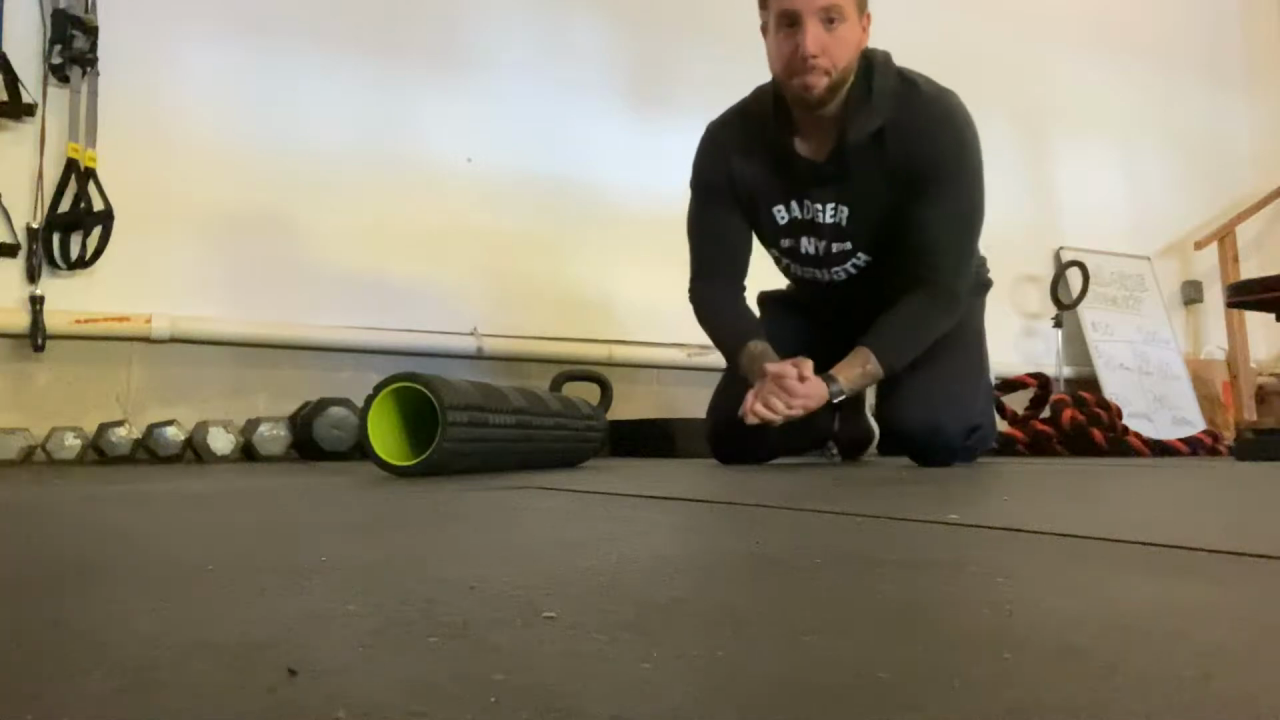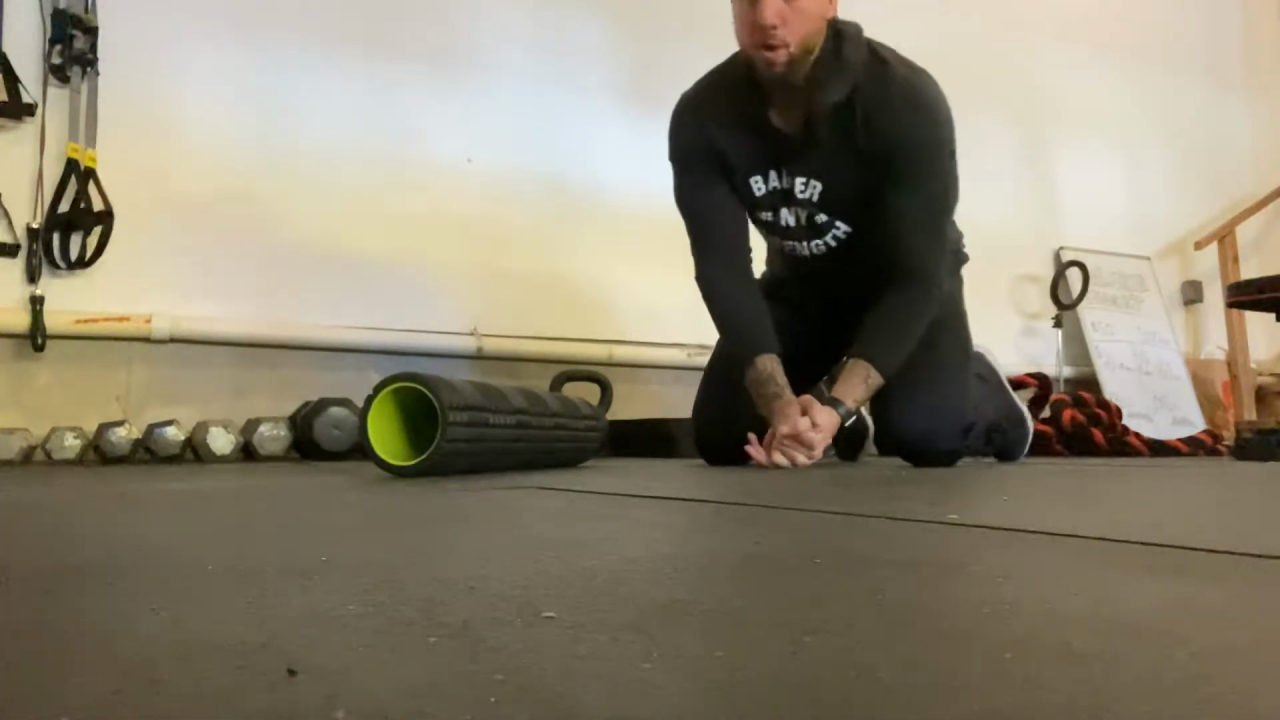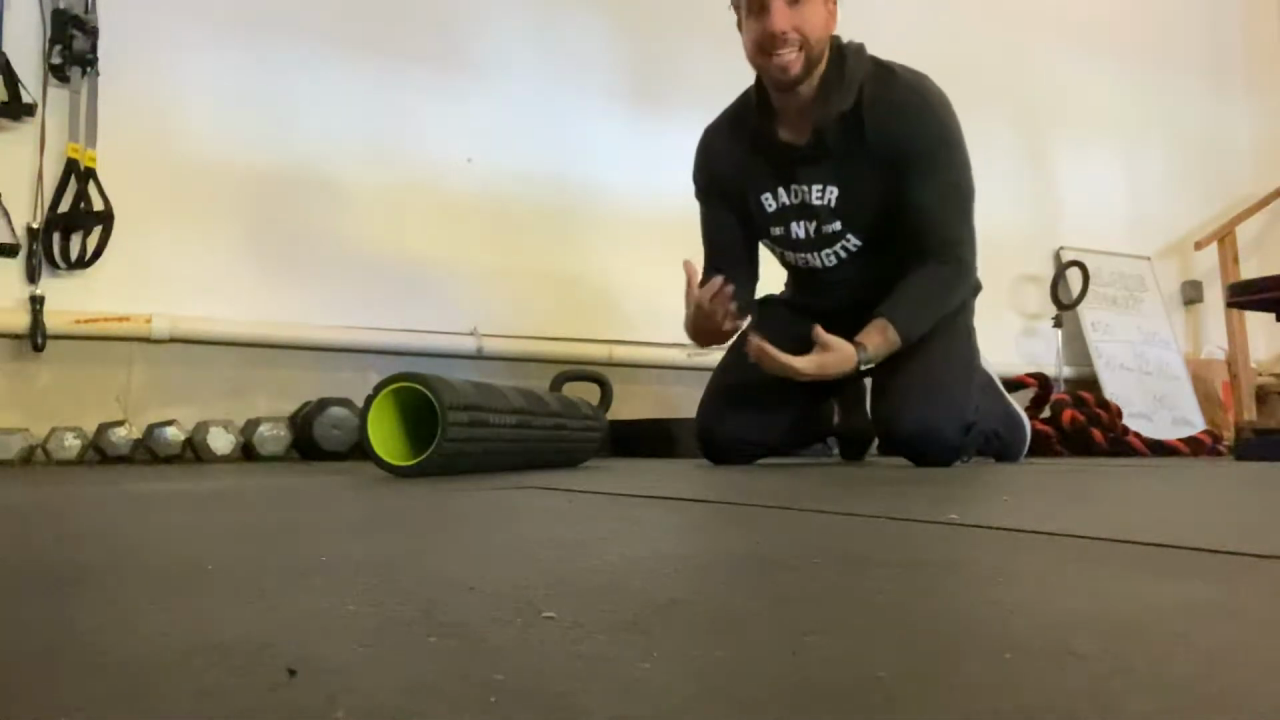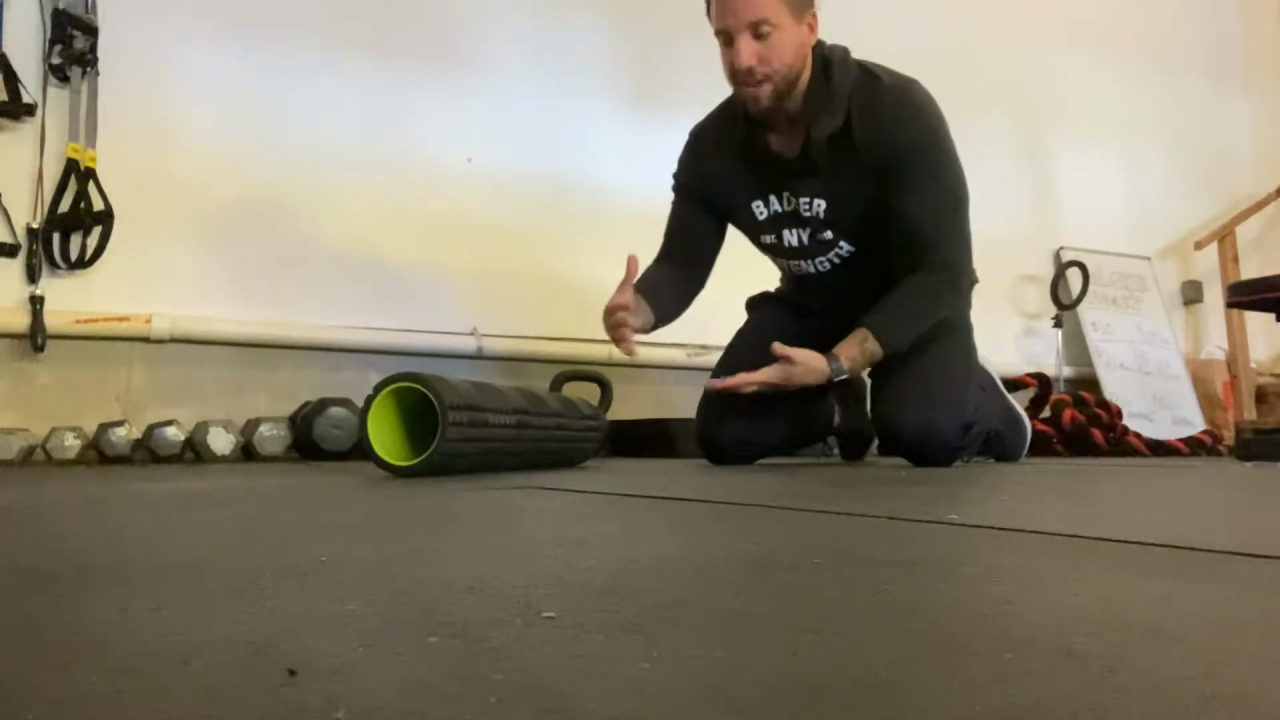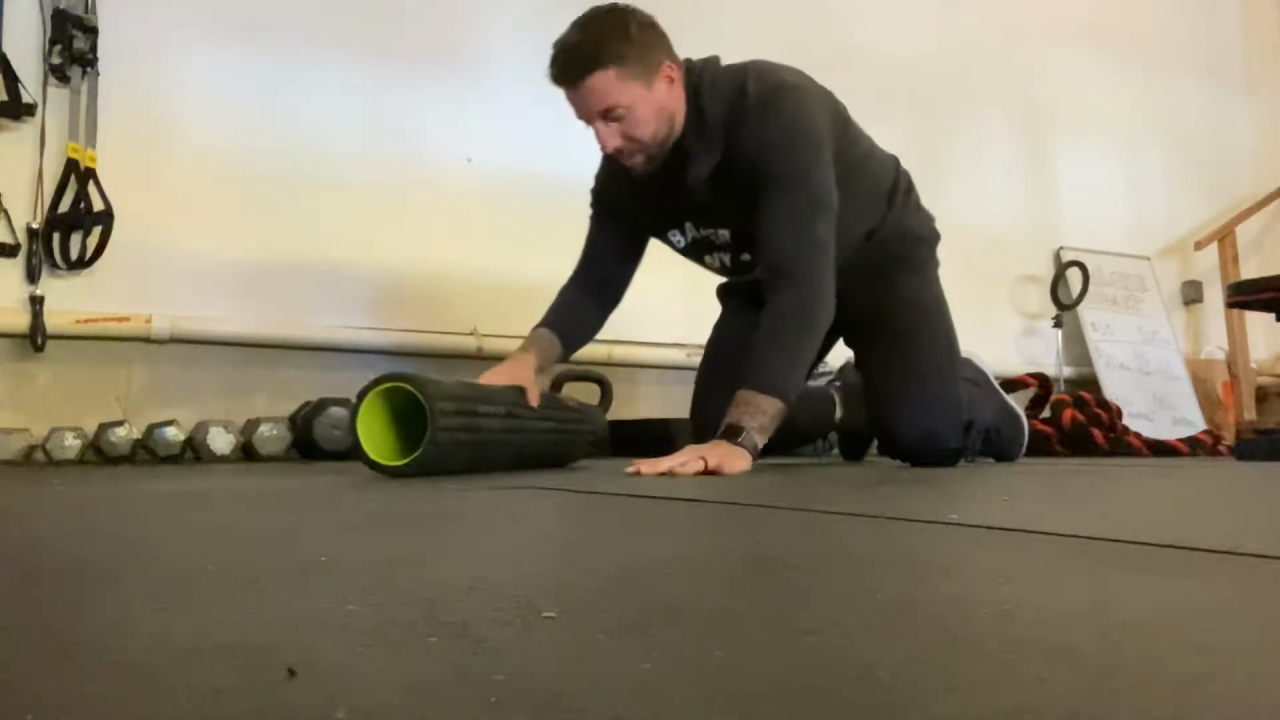
dt=1s
person 1, frame 1
left shoulder: (933, 120)
right shoulder: (728, 142)
left elbow: (940, 289)
right elbow: (715, 285)
left wrist: (828, 386)
right wrist: (770, 371)
left hip: (928, 304)
right hip: (817, 303)
left knee: (934, 431)
right knee: (734, 435)
right ankle: (843, 413)
person 1, frame 2
left shoulder: (903, 99)
right shoulder: (700, 117)
left elbow: (916, 279)
right elbow: (721, 268)
left wrist: (835, 407)
right wrist: (779, 402)
left hip: (907, 288)
right hip: (797, 284)
left knee: (924, 434)
right knee: (719, 436)
left ankle: (980, 396)
right ankle: (832, 400)
person 1, frame 3
left shoulder: (909, 105)
right shoulder: (723, 145)
left elbow: (949, 264)
right elbow: (730, 272)
left wrist: (860, 354)
right wrist: (706, 322)
left hip: (920, 303)
right hip: (813, 305)
left knee: (925, 431)
right knee: (722, 434)
left ankle: (984, 409)
right ankle: (842, 410)
person 1, frame 4
left shoulder: (897, 110)
right shoulder: (712, 146)
left elbow: (943, 273)
right elbow: (682, 266)
left wrist: (833, 366)
right wrist: (636, 311)
left hip: (916, 298)
right hip: (810, 301)
left knee: (925, 432)
right knee: (724, 436)
left ankle: (982, 406)
right ankle: (843, 408)
person 1, frame 5
left shoulder: (775, 110)
right shoulder: (625, 171)
left elbow: (804, 288)
right elbow: (595, 286)
left wrist: (741, 440)
right wrist: (529, 356)
left hip: (881, 256)
right hip: (766, 281)
left knee: (926, 435)
right knee: (712, 441)
left ankle: (977, 402)
right ankle: (843, 403)
